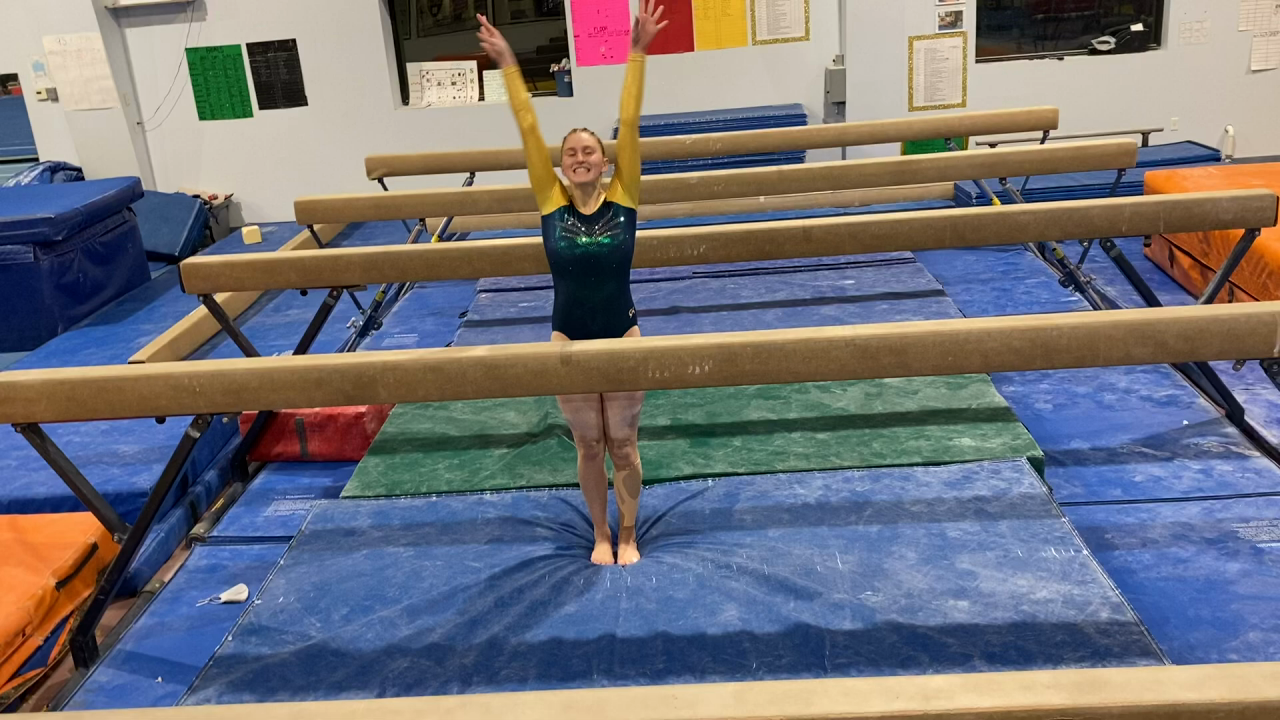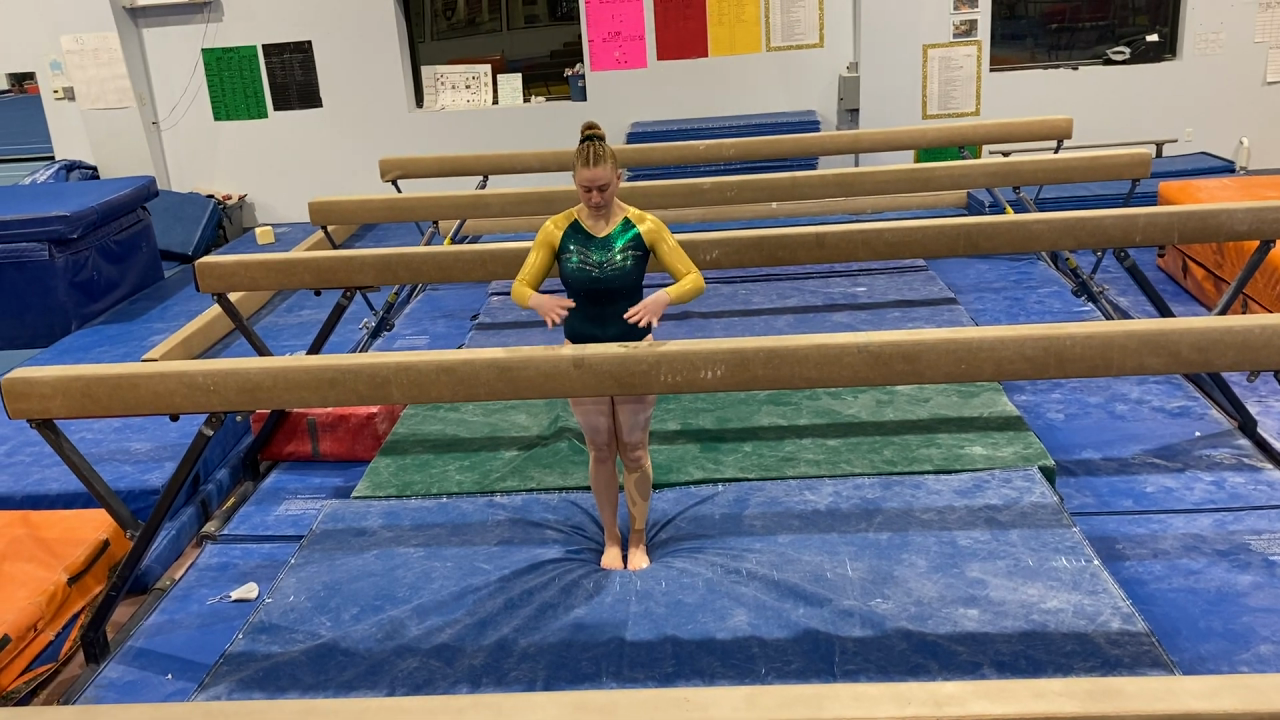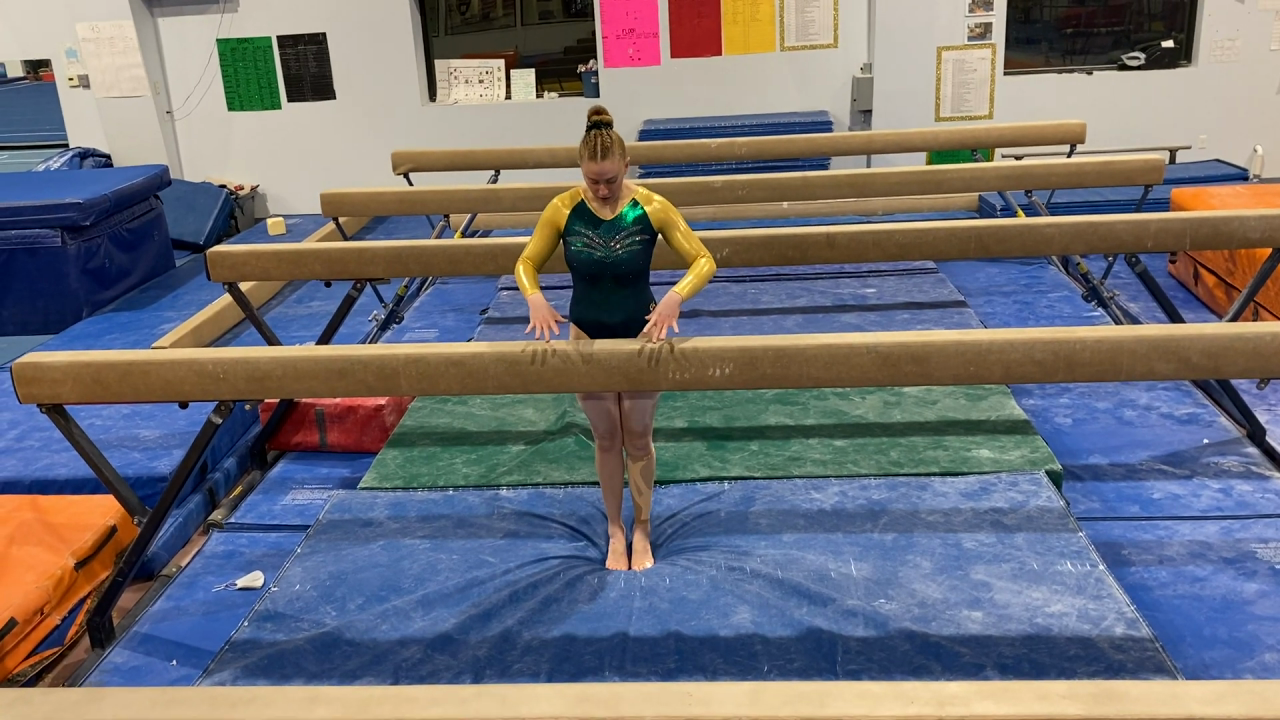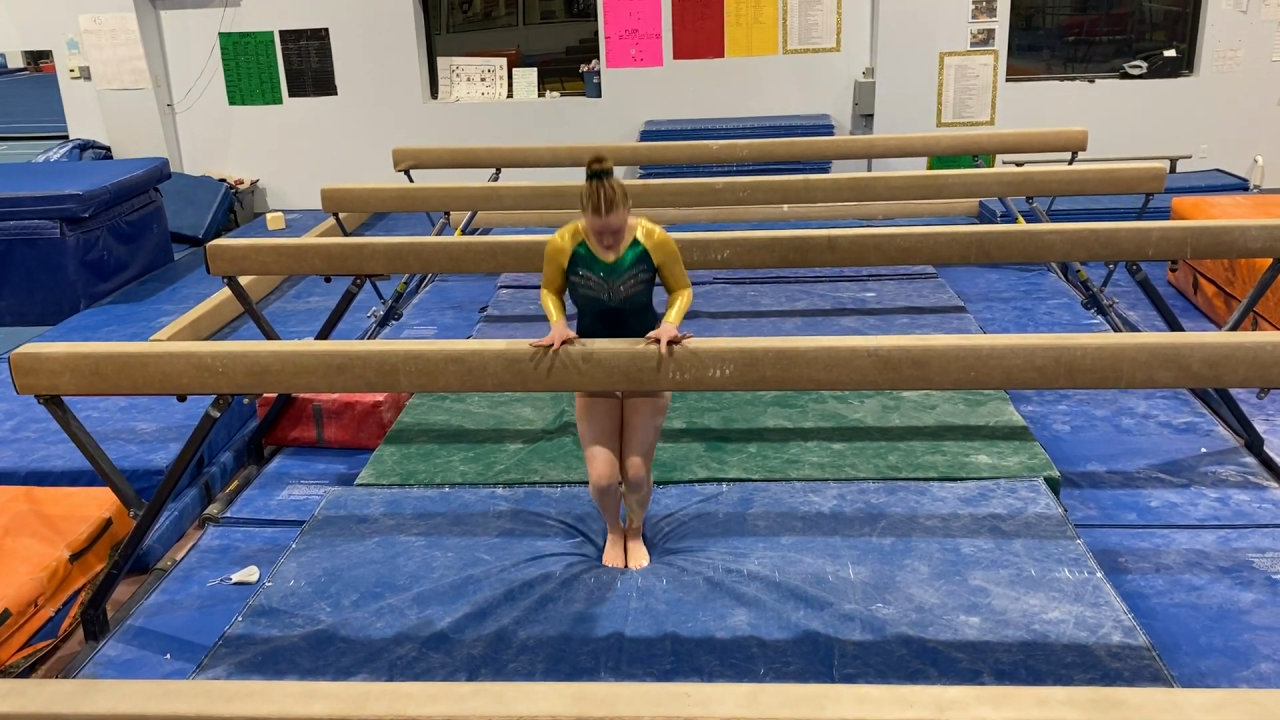
dt=1s
person 1, frame 1
left shoulder: (623, 201)
right shoulder: (551, 204)
left elbow: (631, 126)
right elbow: (529, 131)
left wrist: (637, 53)
right wrist: (507, 65)
left hip: (623, 345)
right hip: (567, 347)
left knee: (623, 447)
right knee: (589, 448)
left ankle: (627, 535)
right ankle: (601, 535)
person 1, frame 2
left shoulder: (644, 226)
right shoulder: (556, 229)
left elbow: (694, 280)
right elbow: (520, 286)
left wrist: (662, 297)
right wrist: (539, 300)
left knee: (634, 451)
right knee: (601, 452)
left ankle: (638, 539)
right ankle: (611, 538)
person 1, frame 3
left shoulder: (652, 208)
right shoulder: (562, 209)
left elbow: (704, 261)
right elbow: (526, 262)
left wrist: (675, 297)
right wrist: (535, 298)
left hip: (641, 336)
right hip: (587, 338)
left knee: (638, 439)
right knee: (606, 440)
left ankle: (642, 528)
right ankle: (615, 531)
person 1, frame 4
left shoulder: (655, 242)
right shoulder: (563, 245)
left elbow: (683, 289)
right elbow: (550, 291)
left wrist: (669, 323)
right wrist: (559, 324)
left knee: (636, 473)
right knee: (602, 479)
left ankle: (634, 530)
right ankle: (614, 530)
